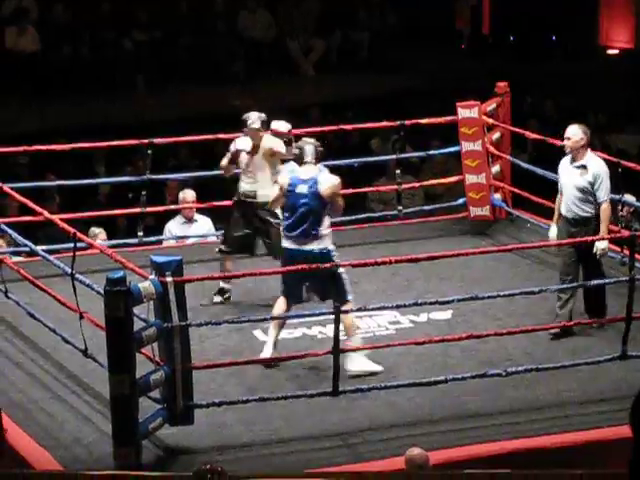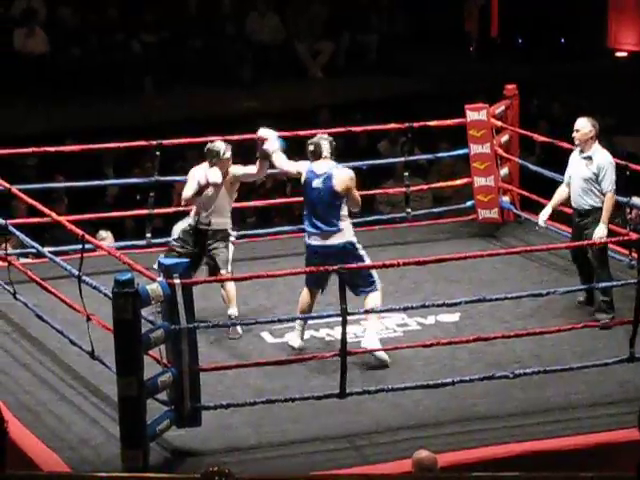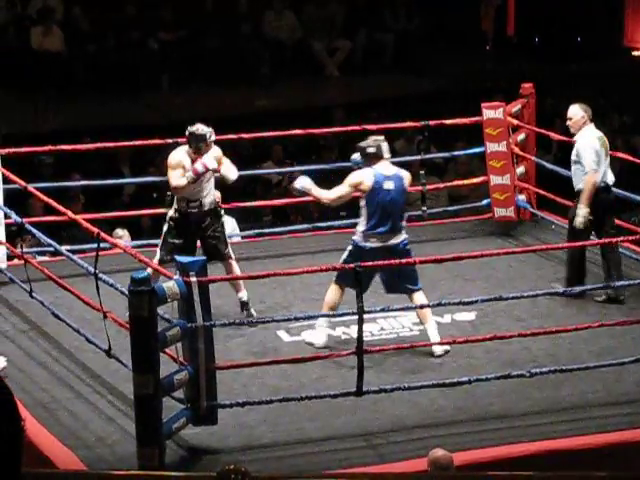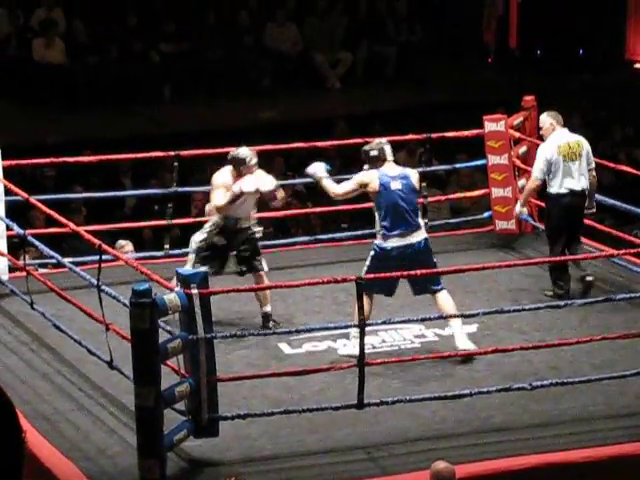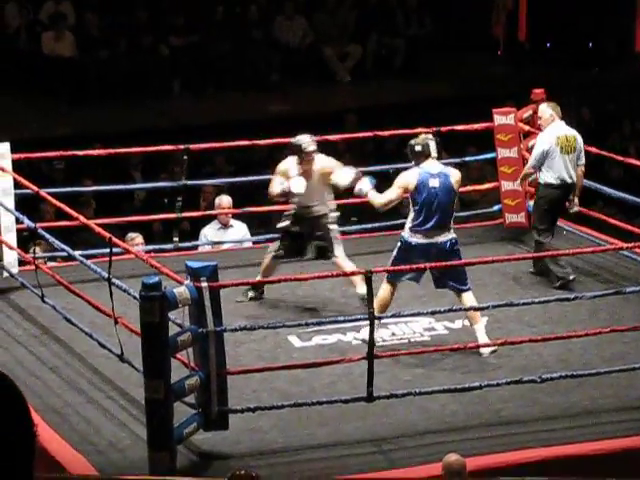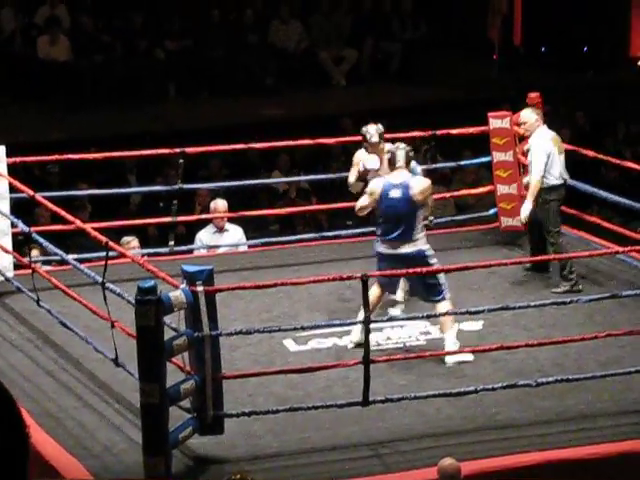
dt=0.4s
person 1, frame 1
left shoulder: (286, 179)
right shoulder: (330, 181)
left elbow: (274, 204)
left hip: (290, 249)
right hip: (319, 251)
left knee: (287, 298)
right knee: (344, 302)
left ankle: (269, 347)
right ankle: (356, 358)
person 1, frame 2
left shoulder: (304, 170)
right shoulder: (345, 175)
left elbow: (280, 163)
right elbow: (356, 206)
left wrist: (272, 143)
left hip: (315, 245)
right hip: (343, 244)
left knee: (311, 289)
right knee: (371, 288)
left ankle: (297, 336)
right ankle: (371, 338)
person 1, frame 3
left shoulder: (361, 176)
right shoulder: (405, 176)
left elbow: (330, 199)
left wrist: (308, 186)
left hip: (366, 245)
right hip: (397, 244)
left knee: (339, 283)
right knee: (415, 290)
left ankle: (320, 332)
right ankle: (435, 340)
person 1, frame 4
left shoulder: (369, 178)
right shoulder: (413, 175)
left elbow: (336, 192)
left wrist: (320, 175)
left hip: (387, 248)
right hip: (417, 244)
left knee: (365, 291)
right knee: (438, 290)
left ankle: (355, 342)
right ankle: (461, 339)
person 1, frame 5
left shoulder: (409, 177)
right shoulder: (455, 175)
left elbow: (382, 203)
left wrist: (366, 189)
left hip: (414, 242)
right hip: (444, 243)
left knee: (390, 281)
right knee: (463, 290)
right ankle: (483, 340)
person 1, frame 6
left shoulder: (377, 185)
right shoulder: (422, 184)
left elbow: (360, 209)
left hip: (386, 251)
right hip: (415, 252)
left knee: (379, 285)
right knee: (441, 297)
left ankle: (358, 331)
right ankle: (451, 349)
person 2, frame 1
left shoulder: (597, 167)
right shoulder: (564, 164)
left elbow: (605, 204)
left wrist: (603, 236)
right wrist: (554, 223)
left hip: (588, 226)
right hip: (566, 224)
left knee: (592, 275)
right knee: (567, 275)
left ankle: (597, 315)
right ankle: (565, 322)
person 2, frame 2
left shoulder: (603, 159)
right shoulder: (575, 156)
left elbow: (610, 195)
right elbow: (566, 186)
left wrist: (603, 225)
right wrist: (549, 207)
left hip: (594, 217)
right hip: (578, 215)
left knee: (599, 263)
right knee: (578, 258)
left ankle: (605, 309)
right ankle: (590, 295)
person 2, frame 3
left shoulder: (586, 140)
right shoulder: (597, 136)
left elbow: (591, 175)
left wrist: (583, 206)
left hip: (592, 197)
right hip: (605, 195)
left knee: (576, 242)
right knee: (608, 243)
left ankle: (573, 286)
right ankle: (615, 290)
person 2, frame 4
left shoulder: (547, 147)
right shoulder: (581, 142)
left elbow: (535, 181)
right elbow: (592, 174)
left wrist: (520, 203)
right wrist: (591, 199)
left hip: (558, 200)
right hip: (579, 198)
left knee: (556, 246)
right knee: (573, 241)
left ankle: (561, 289)
right ankle: (585, 274)
person 2, frame 5
left shoulder: (546, 137)
right shoulder: (575, 136)
left elbow: (530, 168)
right elbow: (580, 170)
left wrist: (522, 178)
right wrist: (575, 195)
left hip: (548, 190)
right hip: (566, 189)
left knee: (541, 234)
right knee: (547, 230)
left ankle: (562, 273)
right ankle: (540, 267)
person 2, frame 6
left shoulder: (538, 141)
right shoulder: (552, 137)
left elbow: (537, 175)
left wrist: (528, 202)
right wrist: (529, 179)
left hip: (549, 193)
right hip: (556, 188)
left knee: (553, 235)
right knee: (532, 222)
left ankle: (571, 281)
right ankle: (539, 263)
person 3, frame 1
left shoulder: (270, 143)
right shoulder: (241, 143)
left elbow: (289, 154)
right elbow: (225, 170)
right wrist: (233, 156)
left hip: (267, 204)
right hip: (244, 202)
left knee: (280, 250)
right knee: (226, 249)
right ankle: (224, 290)
person 3, frame 2
left shoulder: (233, 172)
right shoulder: (197, 172)
left elbow: (258, 174)
right elbow: (186, 201)
left wrist: (264, 158)
right wrist: (201, 186)
left hip: (220, 231)
right hip: (195, 228)
left knee: (223, 273)
left ankle: (233, 318)
person 3, frame 3
left shoulder: (215, 152)
right shoulder: (177, 157)
left elbow: (225, 165)
right elbow: (176, 188)
left wrist: (228, 172)
right wrist: (196, 173)
left hip: (208, 212)
right hip: (183, 213)
left knee: (227, 258)
right knee: (161, 261)
left ankle: (244, 302)
person 3, frame 4
left shoulder: (259, 176)
right shoulder: (222, 177)
left elbow: (278, 202)
right elbow: (217, 208)
left wrist: (273, 191)
right wrist: (237, 192)
left hip: (245, 229)
right hip: (220, 228)
left knee: (260, 273)
left ankle: (267, 315)
person 3, frame 5
left shoulder: (325, 163)
right shoulder: (287, 166)
left elbow: (344, 179)
right elbow: (274, 193)
left wrist: (353, 176)
right wrist: (286, 190)
left hip: (322, 216)
right hip: (299, 213)
left knee: (338, 258)
right knee: (275, 254)
left ankle: (364, 294)
right ankle: (256, 289)
person 3, frame 6
right shoulder: (360, 156)
left elbow: (415, 173)
right elbow: (353, 187)
right wrist: (361, 173)
left ankle: (399, 299)
right ankle: (401, 288)
